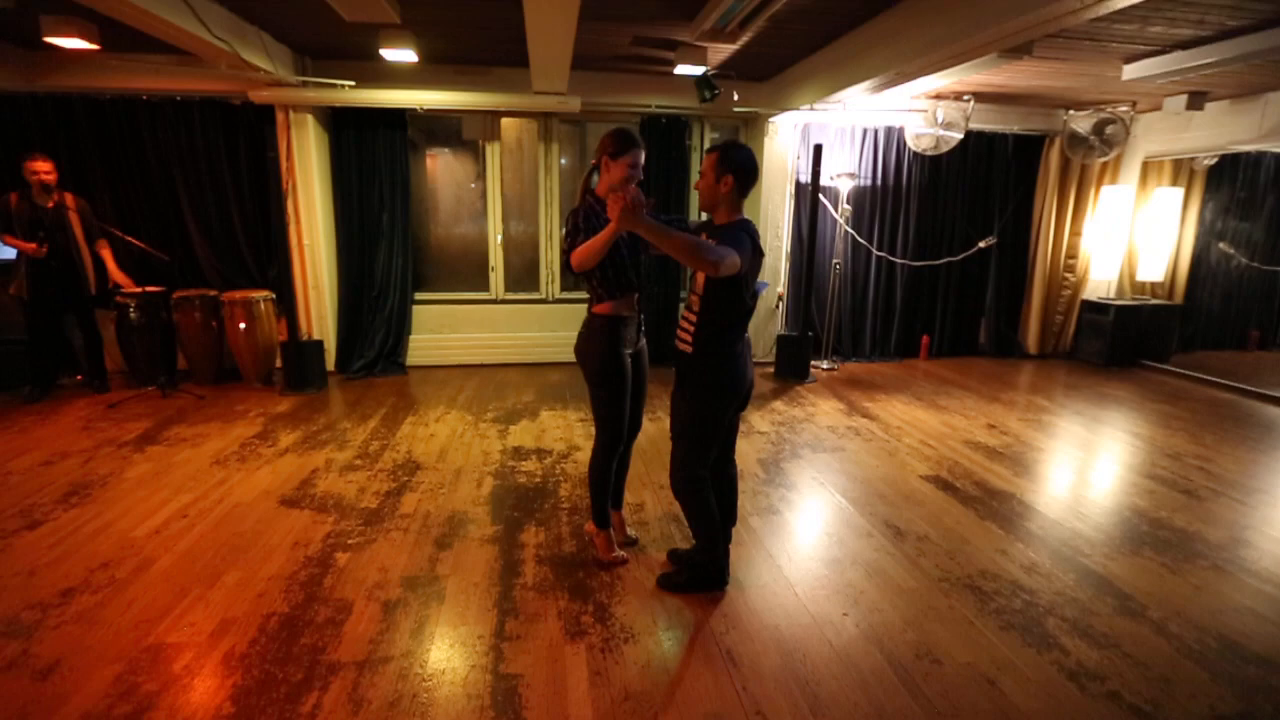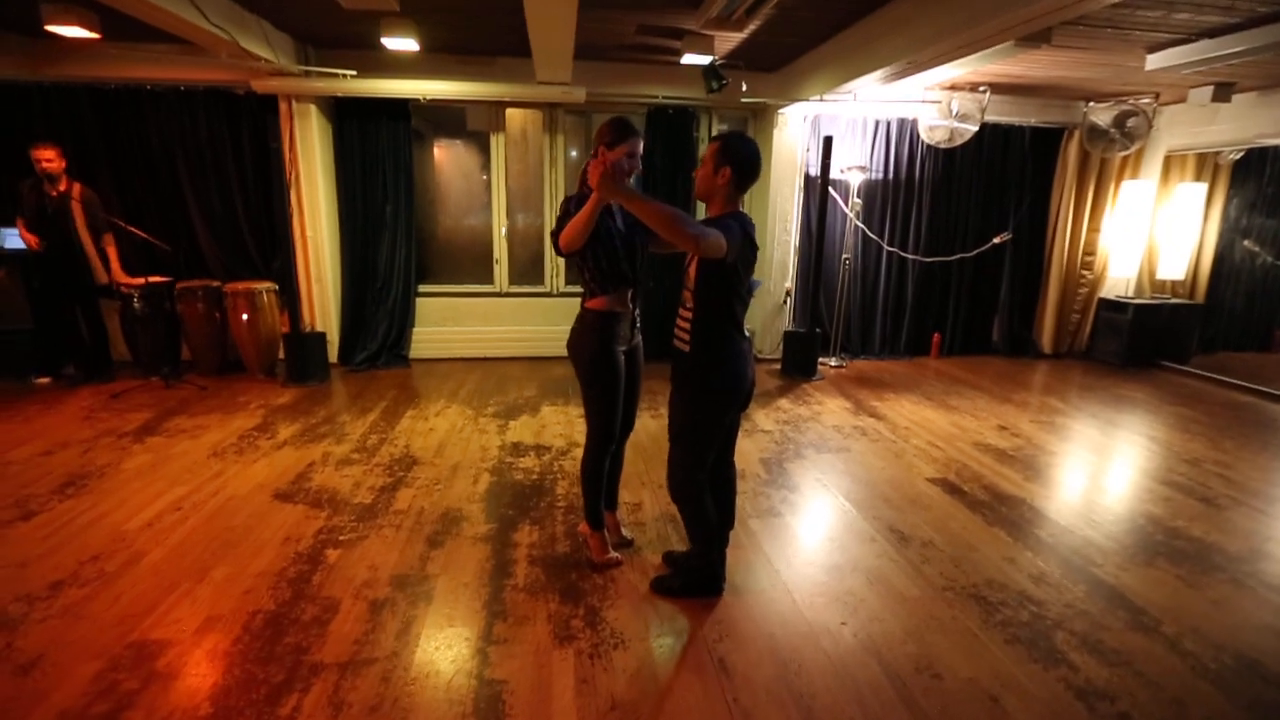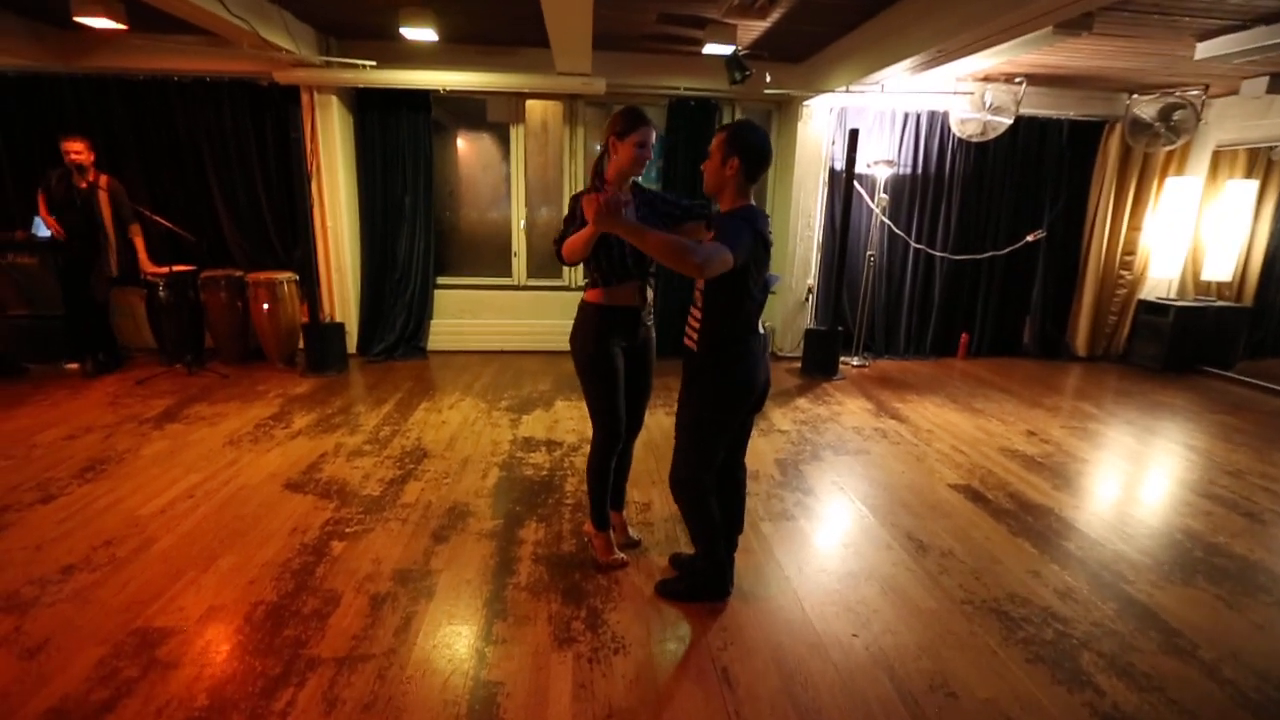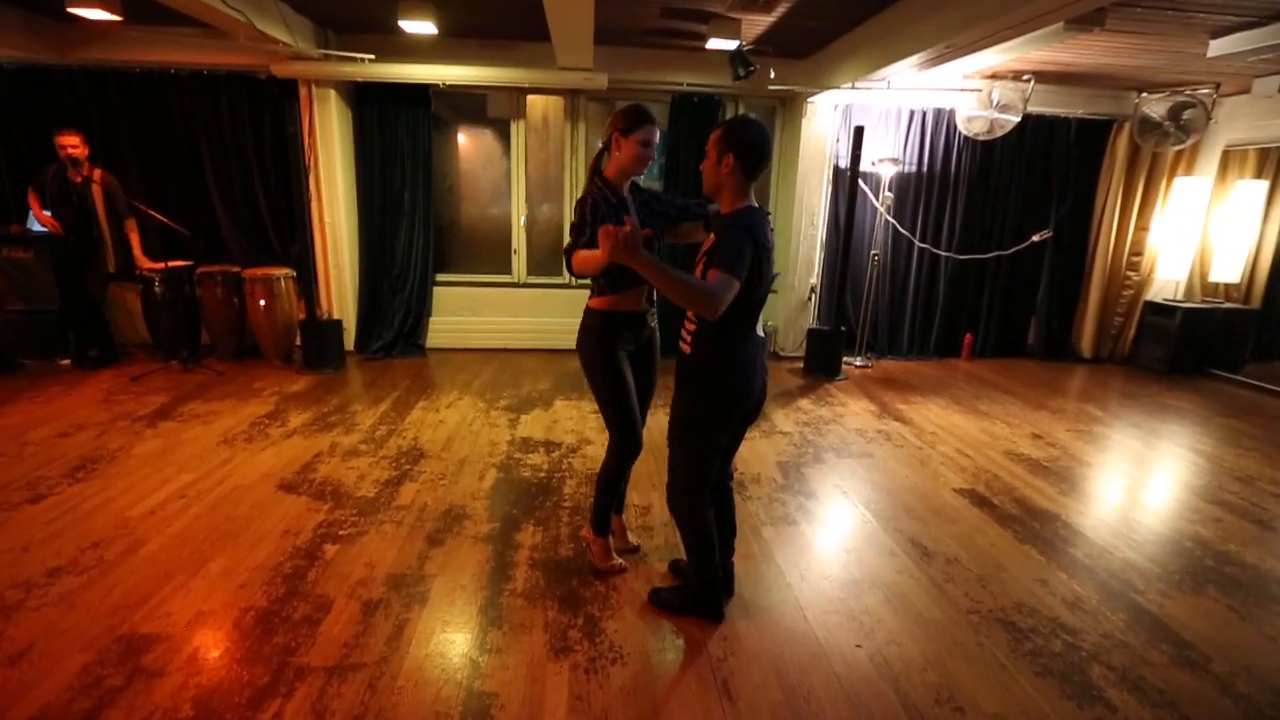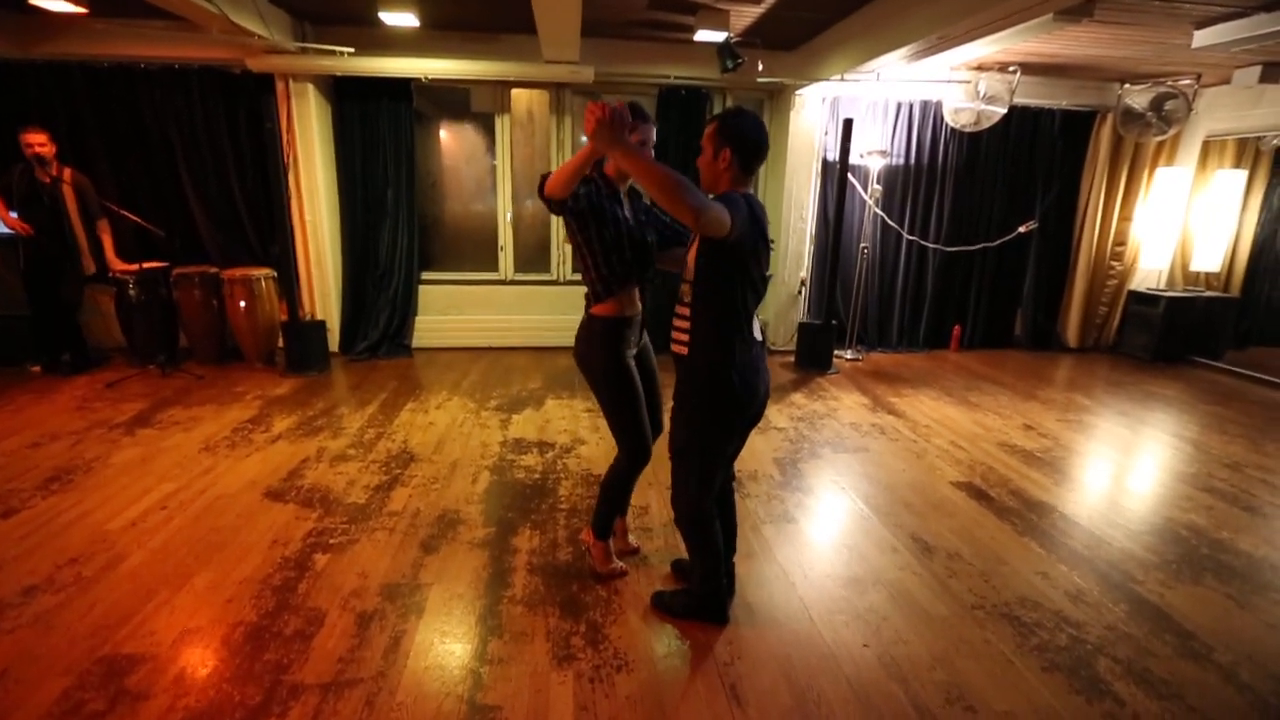
dt=0.5s
person 1, frame 1
left shoulder: (739, 239)
right shoulder: (715, 230)
left elbow: (712, 262)
right elbow: (687, 246)
left wrist: (639, 225)
left hip: (711, 374)
right hip: (721, 370)
left knee: (689, 474)
right knee: (718, 465)
left ankle: (710, 567)
right ankle: (713, 552)
person 1, frame 2
left shoulder: (732, 231)
right shoulder: (722, 227)
left elbow: (691, 236)
right elbow: (682, 235)
left wrist: (620, 194)
right wrist: (620, 198)
left hip: (709, 374)
right hip: (724, 368)
left knee: (686, 476)
right knee: (716, 467)
left ankle: (706, 573)
right ankle: (710, 556)
person 1, frame 3
left shoulder: (740, 227)
right shoulder: (744, 221)
left elbow: (699, 262)
right elbow: (700, 250)
left wrist: (621, 224)
left hip: (721, 374)
right hip: (743, 369)
left knee: (689, 477)
right knee: (726, 469)
left ankle: (712, 575)
right ankle: (719, 562)
person 1, frame 4
left shoulder: (738, 231)
right shoulder: (749, 221)
left elbow: (710, 302)
left wrist: (637, 259)
left hip: (715, 379)
right hip: (740, 374)
left knee: (687, 492)
right knee: (714, 478)
left ankle: (705, 593)
right ankle: (716, 571)
person 1, frame 5
left shoulder: (736, 211)
right shoulder: (742, 214)
left elbow: (693, 210)
right elbow: (696, 252)
left wrist: (617, 149)
left hip: (716, 382)
right hip: (737, 376)
left knee: (692, 495)
right knee: (715, 480)
left ankle: (709, 596)
right ankle: (718, 569)
person 2, frame 1
right shoulder: (585, 215)
right elbow: (577, 262)
right wrist: (616, 225)
left hip: (634, 331)
right hip: (605, 336)
left knee: (630, 430)
right knee: (611, 435)
left ankle: (613, 513)
right ankle: (599, 526)
person 2, frame 2
left shoulder: (628, 209)
right shoulder: (580, 204)
right elbow: (564, 244)
right wrist: (599, 196)
left hip: (630, 328)
right hip: (598, 332)
left knee: (622, 430)
right knee: (602, 435)
left ankle: (608, 513)
right ankle: (594, 527)
person 2, frame 3
left shoulder: (649, 200)
right shoulder: (588, 199)
left elbow: (701, 219)
right elbow: (565, 252)
right wrist: (593, 228)
left hip: (640, 324)
right hip: (599, 325)
left knee: (631, 428)
right knee: (609, 432)
left ankle: (615, 512)
right ankle: (599, 527)
person 2, frame 4
left shoulder: (644, 199)
right shoulder: (594, 202)
left elbow: (696, 218)
right elbow: (576, 261)
right wrist: (607, 255)
left hip: (644, 327)
right hip: (606, 332)
left knee: (632, 434)
right knee: (628, 438)
left ankle: (614, 516)
right ankle: (597, 532)
person 2, frame 5
left shoulder: (636, 201)
right shoulder: (589, 195)
left elbow: (680, 243)
right elbow: (551, 192)
right wrist: (594, 149)
left hip: (634, 331)
right hip: (605, 337)
left knee: (650, 430)
right knee: (637, 445)
left ankle: (617, 518)
right ankle: (597, 535)
person 3, frame 1
left shoulder: (73, 204)
left elbow: (97, 237)
left wrist: (112, 269)
right wrist: (22, 245)
left hip: (76, 275)
right hip: (40, 277)
left knee: (89, 328)
right knee: (43, 331)
left ankle: (97, 377)
right ankle: (41, 382)
person 3, frame 2
left shoulder: (81, 194)
right shoulder: (29, 190)
left elbow: (103, 231)
right elbow: (22, 217)
left wrist: (115, 267)
right wrist: (24, 233)
left hip: (81, 266)
right hip: (48, 267)
left knee: (92, 318)
right knee: (59, 320)
left ankle: (103, 366)
right ankle: (83, 367)
person 3, frame 3
left shoulder: (108, 185)
right shoulder: (57, 179)
left elbow: (130, 221)
right elbow: (42, 192)
left wrist: (142, 257)
right wrist: (45, 216)
left hip: (100, 254)
right hip: (70, 254)
left knee: (95, 302)
right knee: (74, 307)
left ankle: (107, 356)
right ankle: (85, 355)
person 3, frame 4
left shoulder: (103, 180)
right shoulder: (52, 176)
left elbow: (126, 216)
right elbow: (33, 191)
left wrist: (137, 253)
right wrist: (39, 214)
left hip: (97, 251)
right hip: (66, 251)
left knee: (91, 300)
right knee: (71, 304)
left ankle: (105, 352)
right ankle: (82, 350)
person 3, frame 5
left shoulder: (73, 180)
left elbow: (98, 217)
left wrist: (109, 255)
left hip: (69, 257)
right hip: (36, 258)
left knee: (65, 307)
right knee: (41, 312)
left ankle: (79, 359)
right ankle: (50, 358)
